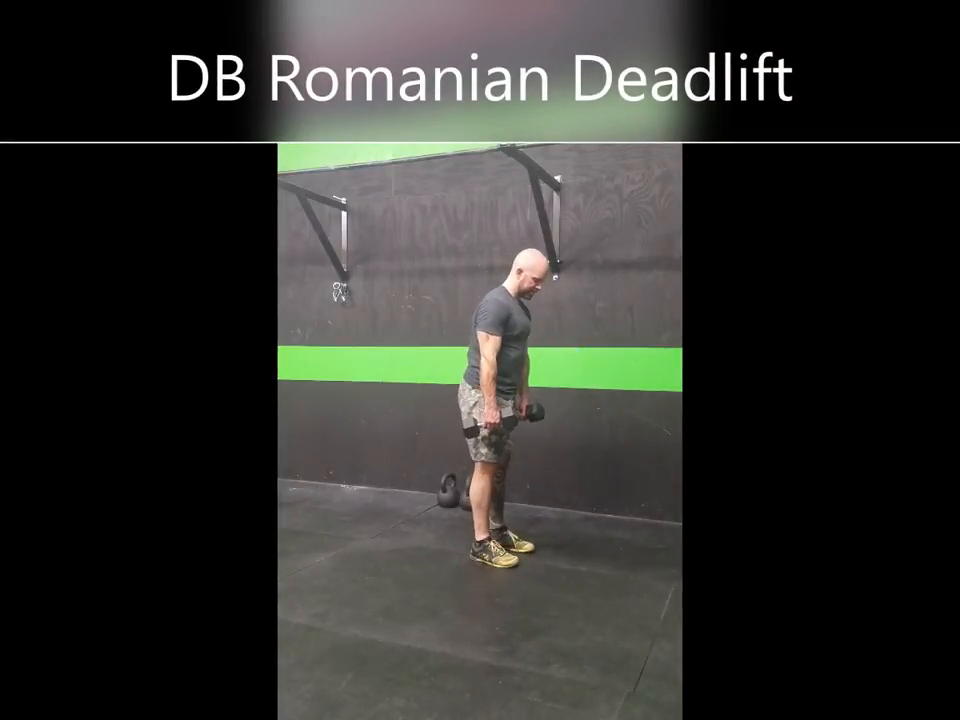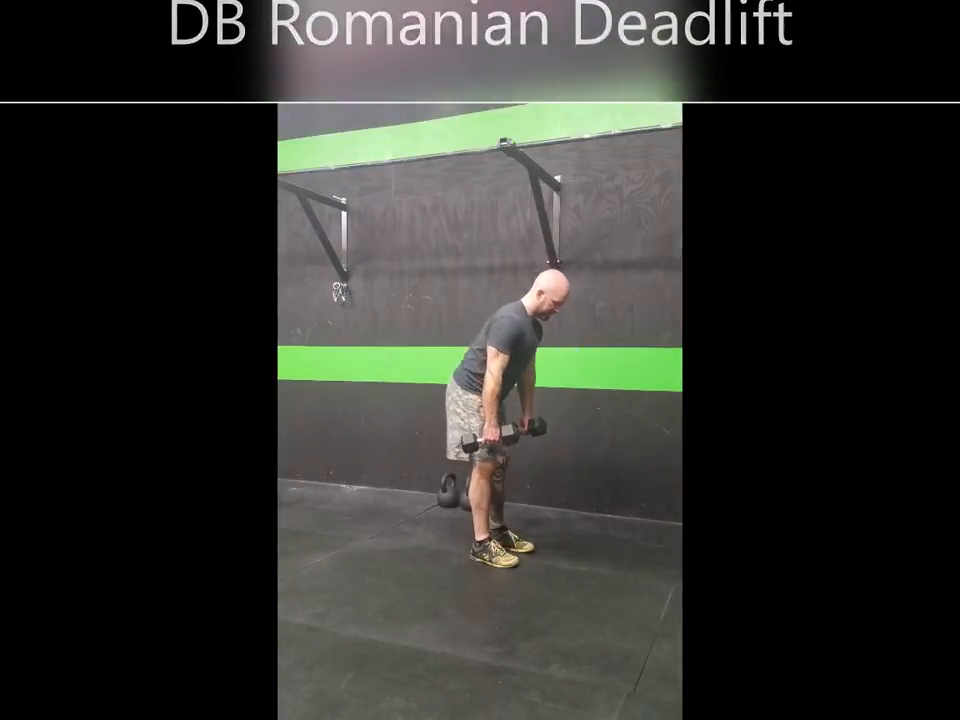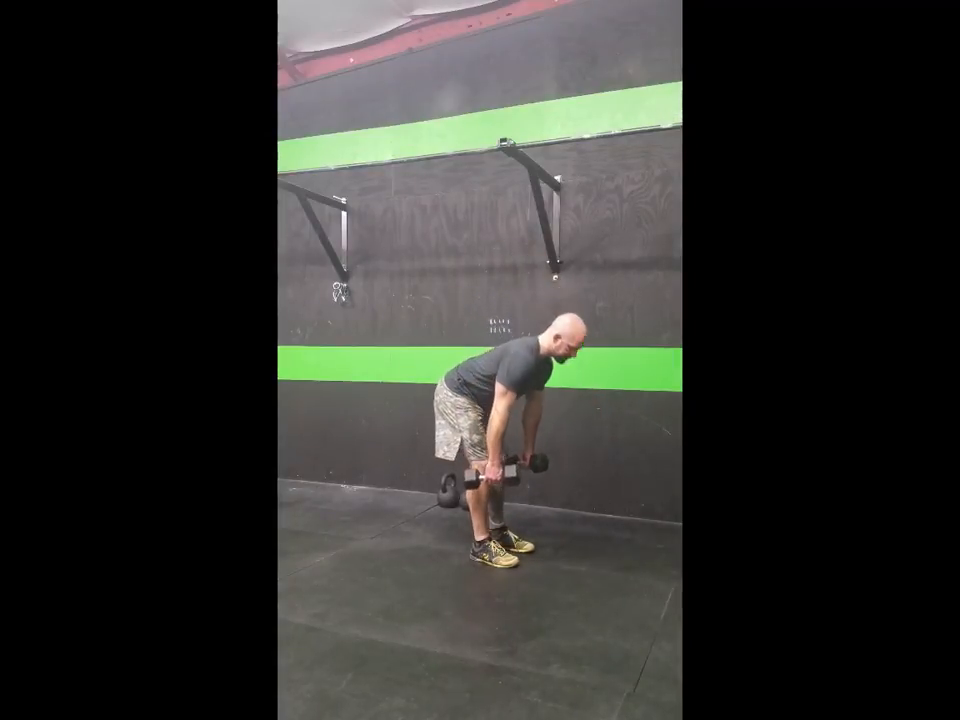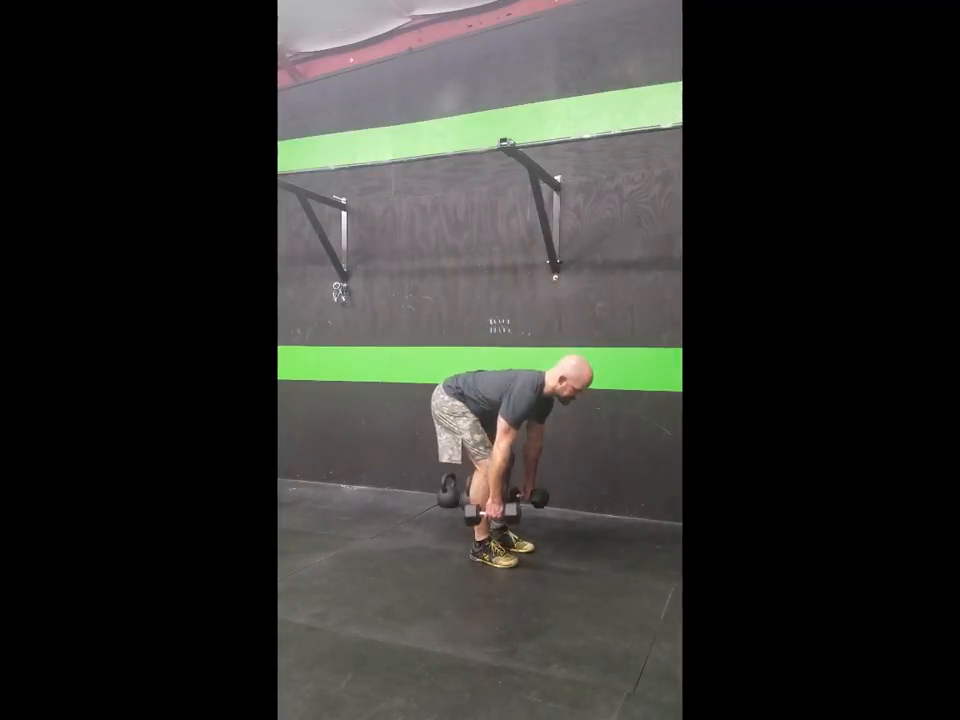
dt=0.3s
person 1, frame 1
left shoulder: (520, 308)
right shoulder: (495, 304)
right elbow: (487, 359)
left wrist: (523, 396)
right wrist: (490, 406)
left hip: (506, 397)
right hip: (483, 395)
left knee: (500, 465)
right knee: (486, 466)
left ankle: (498, 530)
right ankle: (481, 543)
person 1, frame 2
left shoulder: (534, 326)
right shoulder: (510, 321)
left elbow: (527, 371)
right elbow: (493, 374)
left wrist: (527, 412)
right wrist: (490, 424)
left hip: (489, 396)
right hip: (468, 393)
left knee: (499, 463)
right knee: (484, 464)
left ankle: (498, 531)
right ankle: (482, 544)
person 1, frame 3
left shoulder: (543, 363)
right shoulder: (520, 358)
left elbow: (533, 406)
right elbow: (500, 411)
left wrist: (529, 447)
right wrist: (493, 463)
left hip: (477, 399)
right hip: (456, 395)
left knee: (498, 470)
right knee: (482, 467)
left ankle: (499, 531)
right ankle: (481, 544)
person 1, frame 4
left shoulder: (543, 396)
right shoulder: (525, 392)
left elbow: (534, 441)
right elbow: (502, 446)
left wrist: (529, 483)
right wrist: (494, 500)
left hip: (471, 404)
right hip: (450, 401)
left knee: (506, 461)
right knee: (486, 463)
left ankle: (499, 531)
right ankle: (482, 545)
